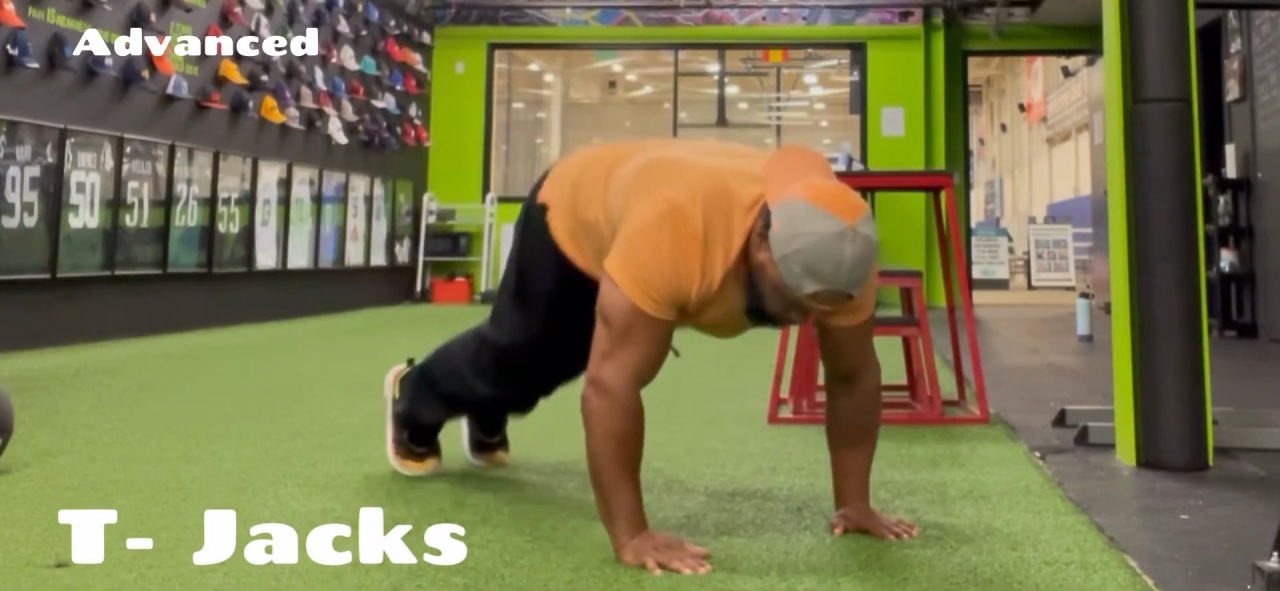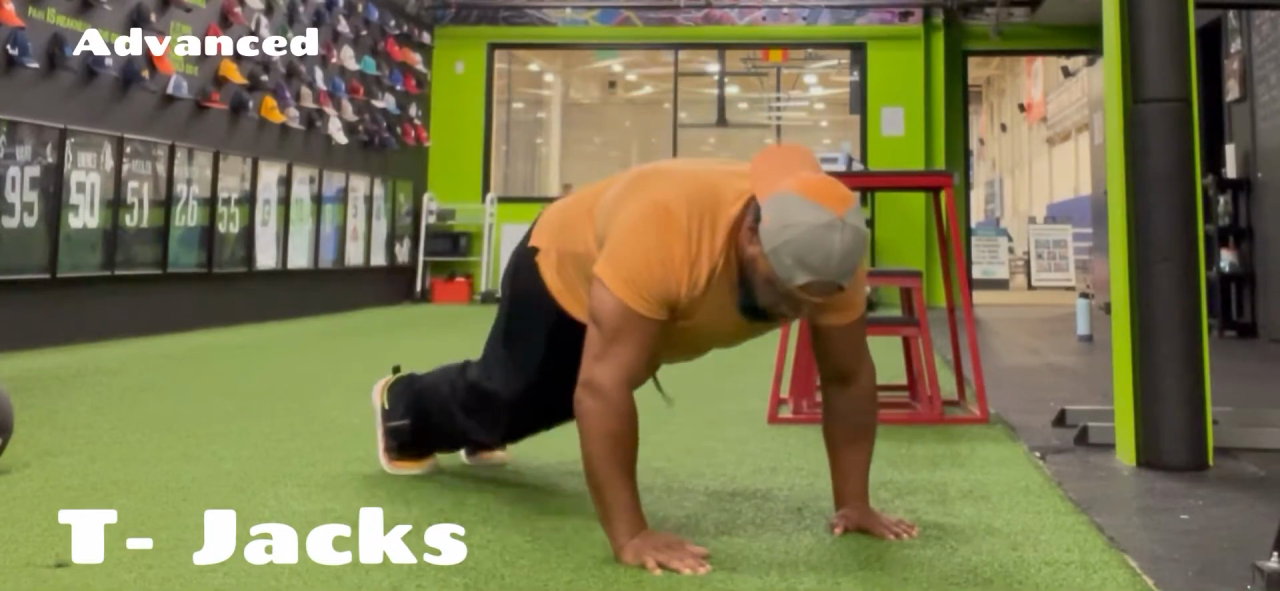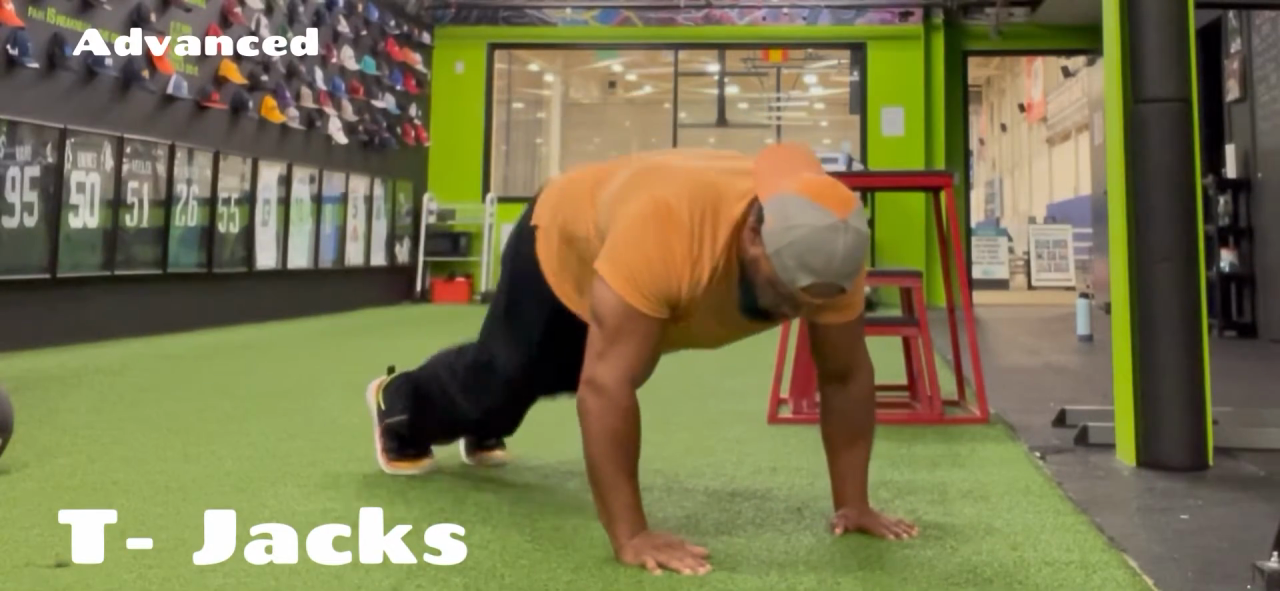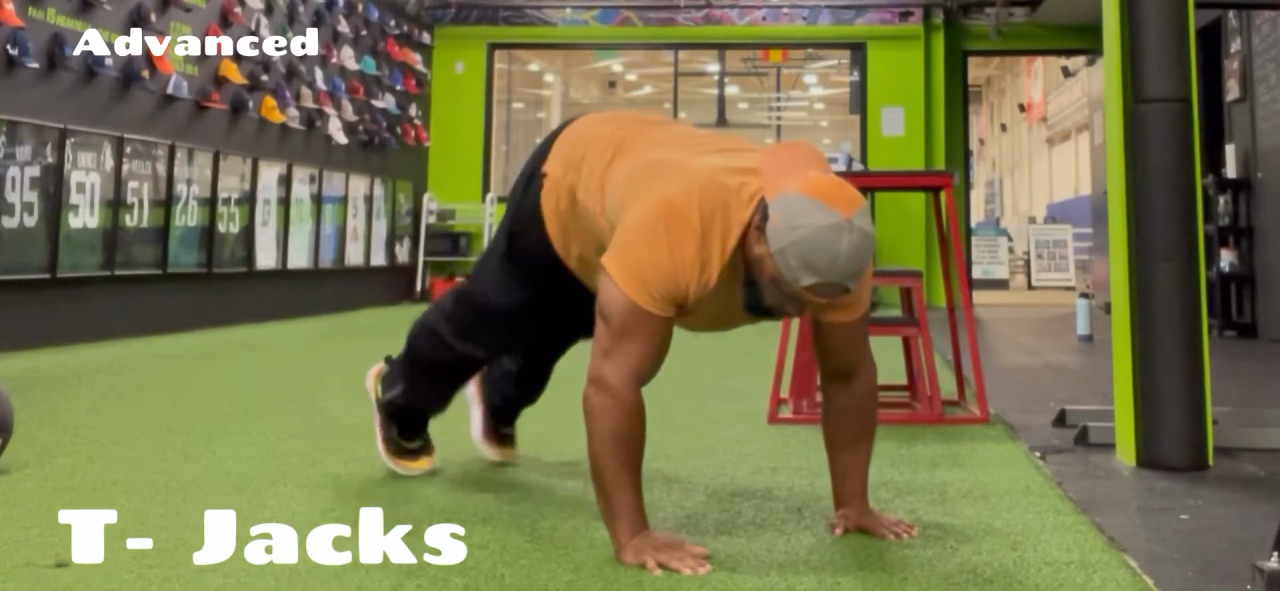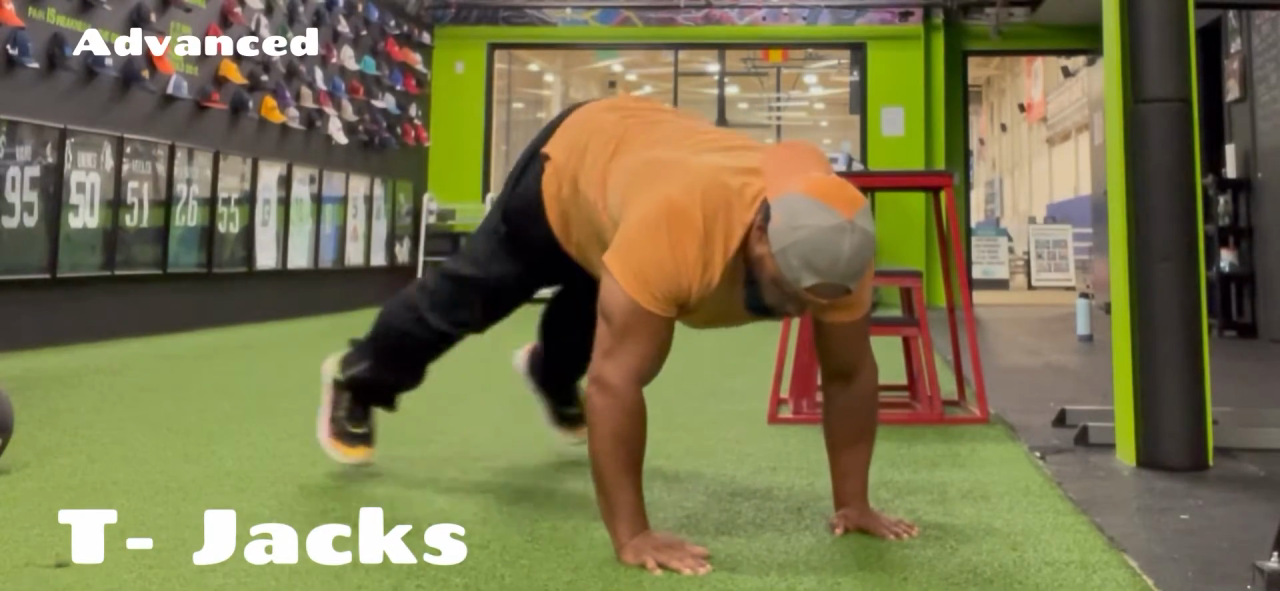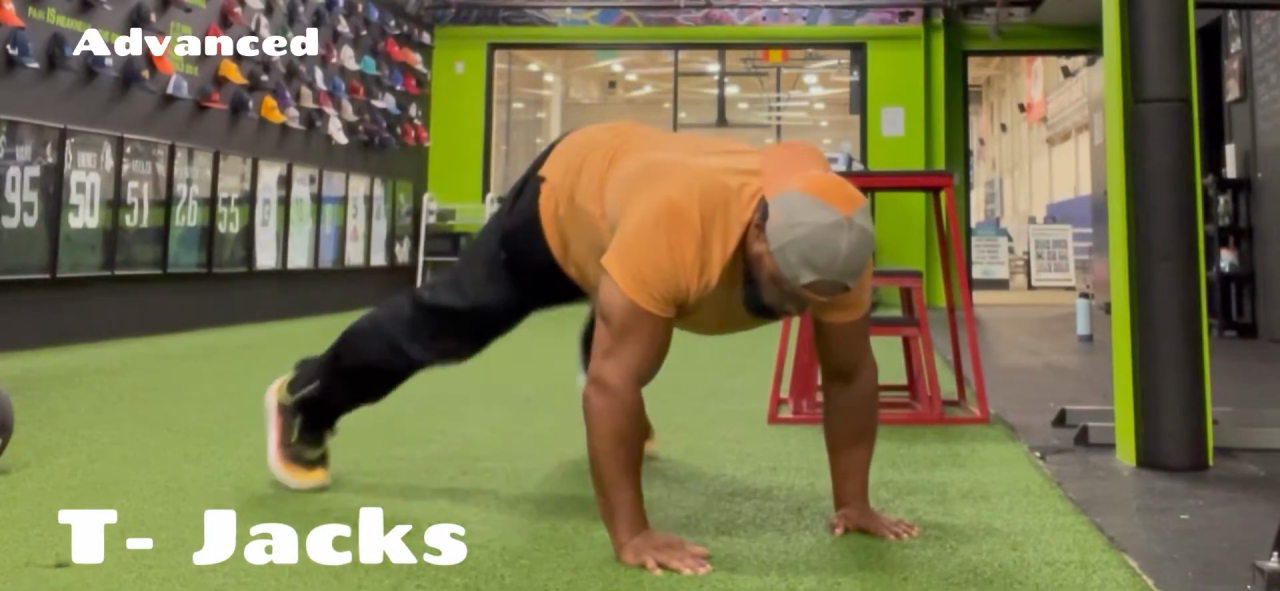
dt=0.1s
person 1, frame 1
left shoulder: (834, 248)
right shoulder: (675, 235)
left elbow: (854, 377)
right elbow: (608, 386)
left wrist: (854, 503)
right wrist: (630, 536)
right hip: (576, 223)
left knee: (564, 361)
right knee: (512, 361)
left ankle: (487, 421)
right ankle: (412, 393)
person 1, frame 2
left shoulder: (825, 248)
right shoulder: (664, 235)
left elbow: (849, 377)
right elbow: (601, 387)
left wrist: (855, 504)
right wrist: (630, 536)
right hip: (567, 270)
left knee: (543, 402)
right knee: (507, 397)
left ankle: (480, 425)
right ankle: (402, 406)
person 1, frame 3
left shoulder: (824, 247)
right shoulder: (664, 233)
left elbow: (846, 377)
right elbow: (607, 386)
left wrist: (852, 504)
right wrist: (630, 536)
right hip: (569, 241)
left knee: (555, 371)
right knee: (504, 373)
left ankle: (483, 422)
right ankle: (400, 408)
person 1, frame 4
left shoulder: (829, 244)
right shoulder: (673, 230)
left elbow: (849, 374)
right elbow: (611, 383)
left wrist: (854, 503)
right wrist: (631, 536)
left hip: (638, 215)
right hip: (578, 179)
left knee: (567, 327)
right knee: (487, 320)
left ankle: (498, 400)
right ankle: (399, 393)
person 1, frame 5
left shoulder: (832, 244)
right shoulder: (676, 226)
left elbow: (848, 372)
right elbow: (611, 380)
left wrist: (853, 501)
right wrist: (632, 536)
right hip: (577, 168)
left knee: (594, 303)
right knee: (470, 297)
left ankle: (552, 376)
right ankle: (360, 381)
person 1, frame 6
left shoulder: (827, 247)
right shoulder: (676, 228)
left elbow: (849, 374)
right elbow: (612, 382)
left wrist: (854, 504)
right wrist: (632, 535)
right hip: (572, 195)
right knee: (448, 321)
right ankle: (306, 399)
